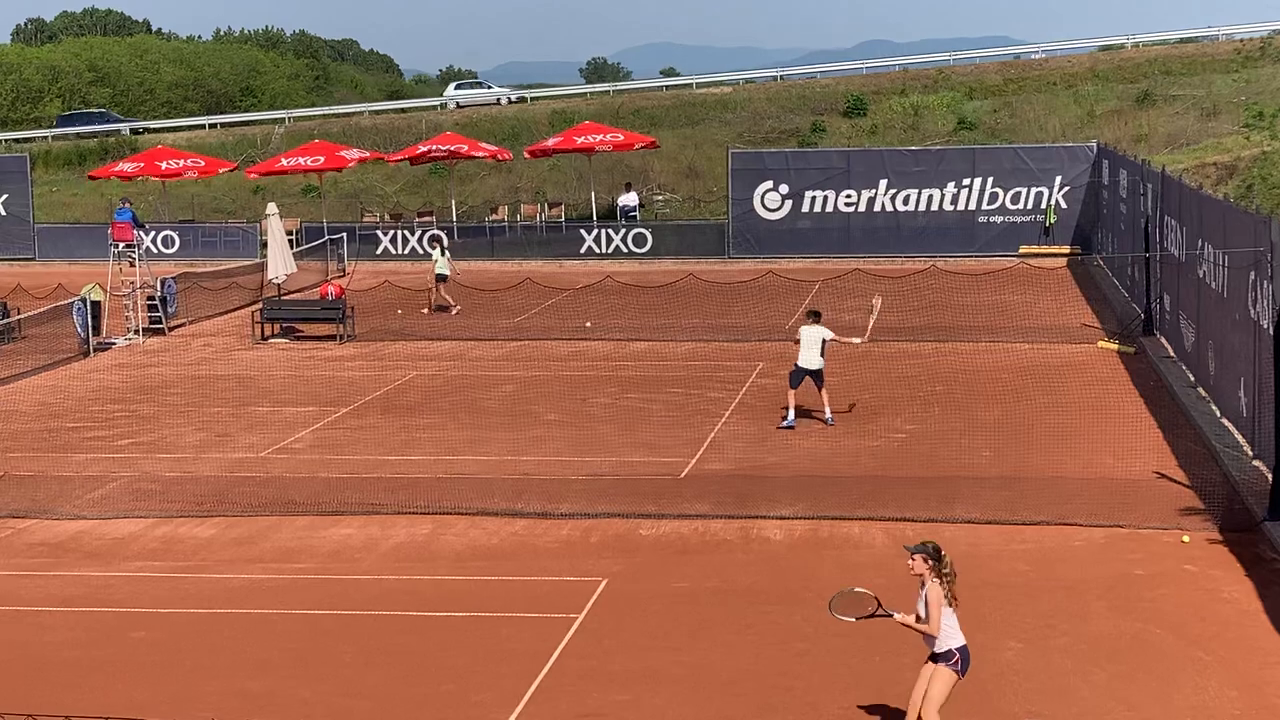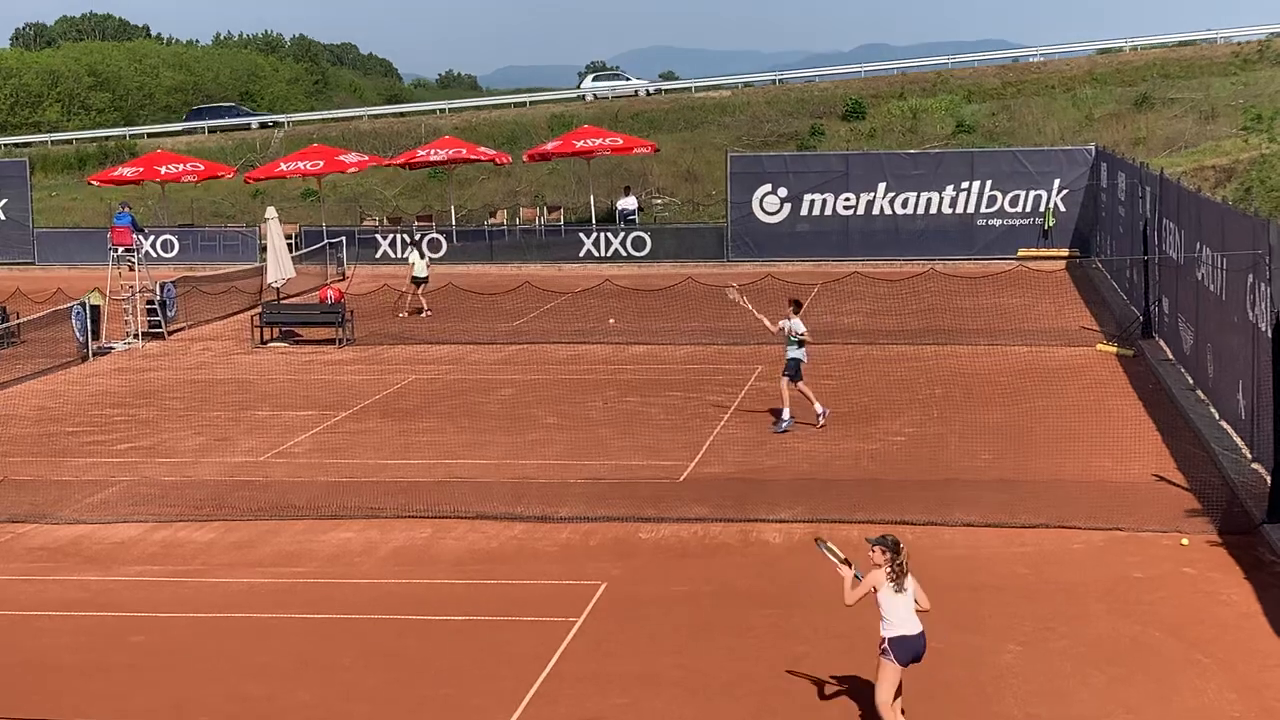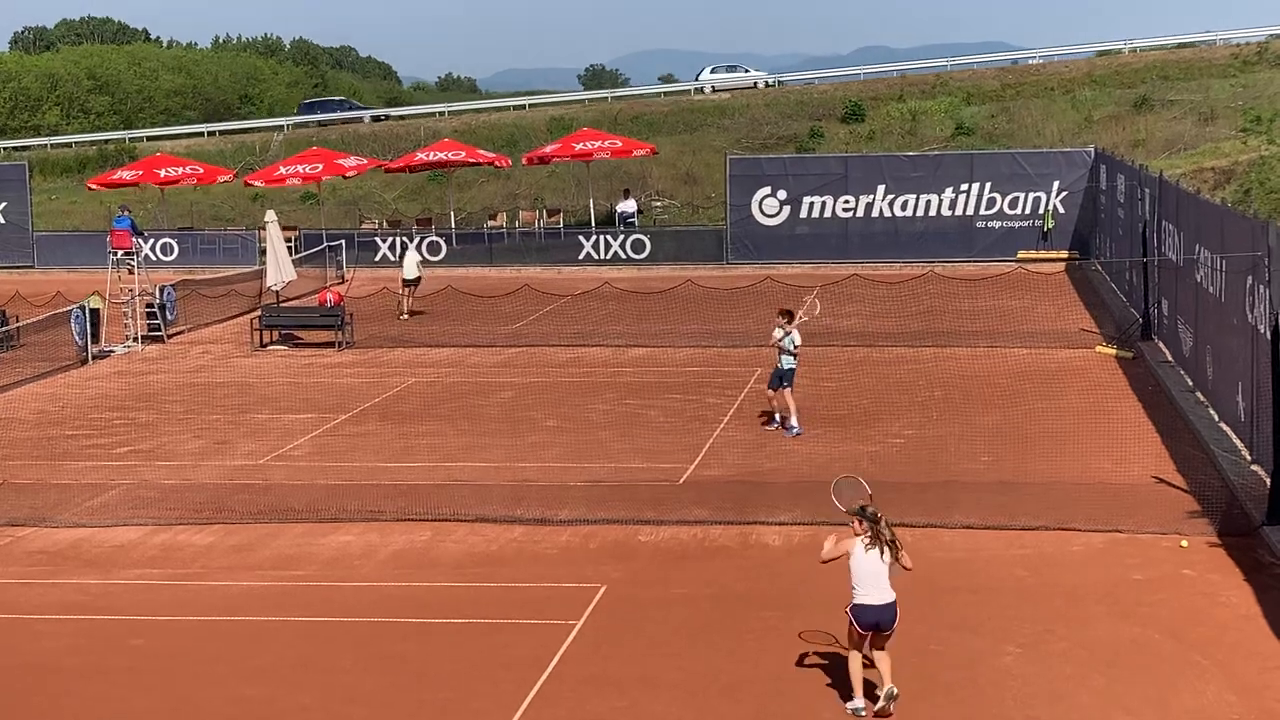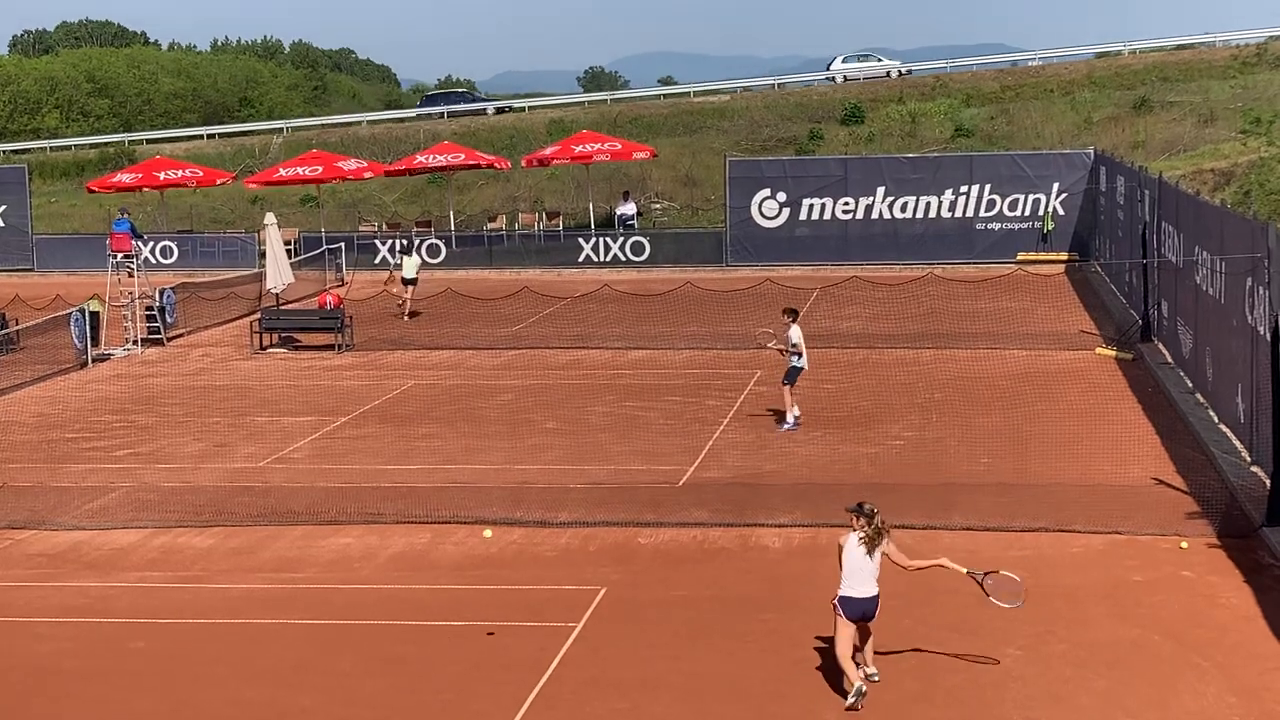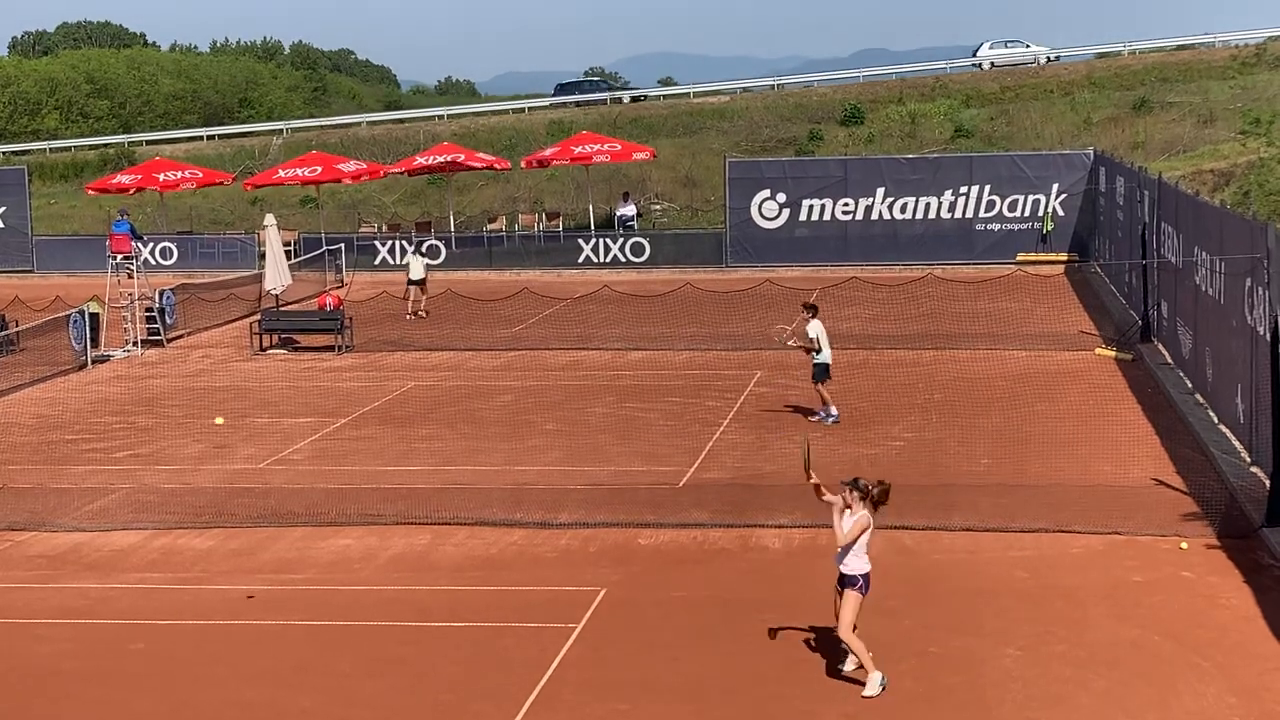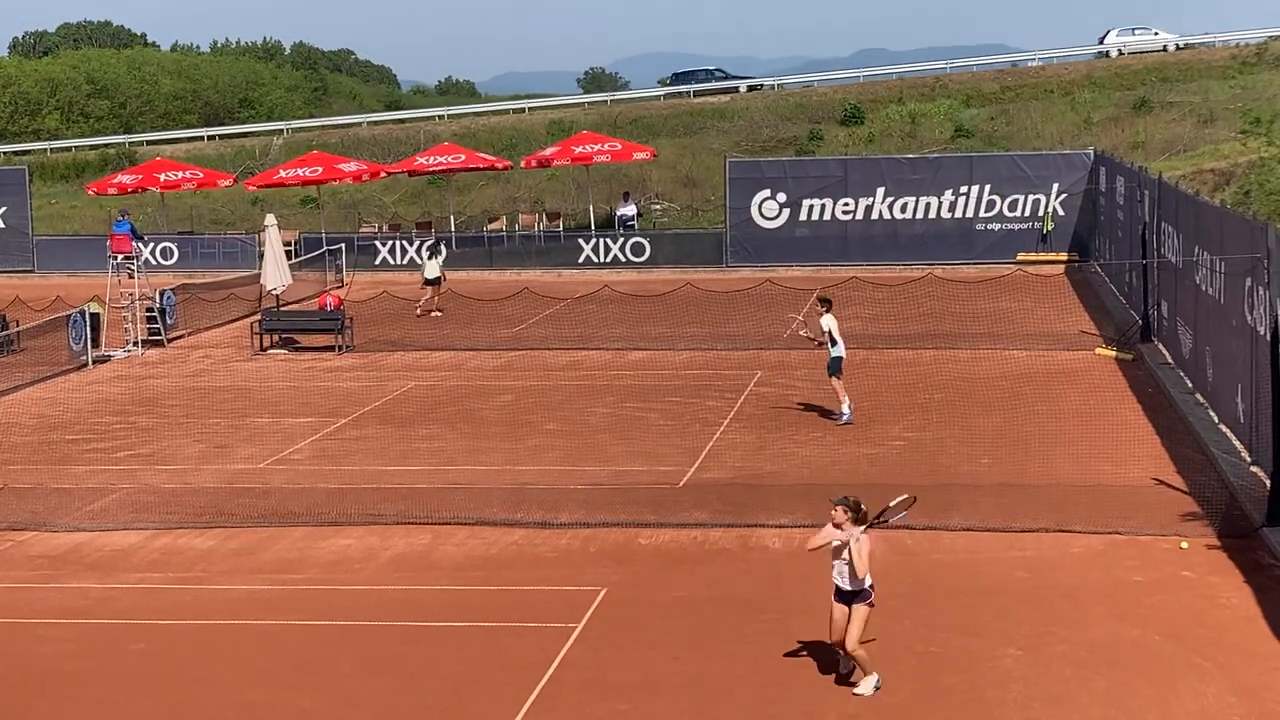
dt=0.4s
person 1, frame 1
left shoulder: (934, 589)
right shoulder: (926, 585)
left elbow: (934, 630)
left wrist: (907, 622)
right wrist: (909, 619)
left hip: (953, 656)
right hip: (938, 655)
person 1, frame 2
left shoulder: (876, 576)
right shoulder: (907, 575)
left elbow: (849, 601)
right elbow: (925, 606)
left wrist: (848, 578)
left hip: (897, 643)
right hip: (918, 641)
left knee: (883, 703)
right knee: (891, 676)
person 1, frame 3
left shoulder: (850, 544)
right shoulder: (888, 544)
left elbow: (823, 558)
right elbow: (909, 565)
left wrist: (828, 546)
left hip: (863, 610)
right hip: (888, 609)
left knee: (855, 652)
right knee: (879, 649)
left ankle: (859, 702)
right ankle: (888, 688)
person 1, frame 4
left shoulder: (844, 540)
right shoulder: (883, 543)
right elbow: (909, 565)
right wrist: (941, 562)
left hip: (847, 601)
right hip: (871, 601)
left knee: (843, 654)
right knee: (864, 631)
left ankle: (857, 684)
right ankle: (870, 669)
person 1, frame 5
left shoulder: (863, 519)
right shoulder: (847, 510)
left elbow: (841, 541)
right elbow: (824, 496)
left wrist: (835, 514)
right wrist: (816, 484)
left hip: (857, 579)
right hip: (845, 575)
left knee: (844, 632)
right knee: (843, 621)
left ankle: (875, 675)
right ankle: (860, 655)
person 1, frame 6
left shoulder: (863, 538)
right shoulder: (832, 529)
left elbow: (861, 574)
right elbow: (810, 545)
left wrist: (852, 546)
right wrist: (835, 538)
left hip: (862, 593)
right hip: (841, 591)
left knee: (852, 645)
right knee: (836, 641)
left ankle: (871, 677)
right ankle: (847, 656)
